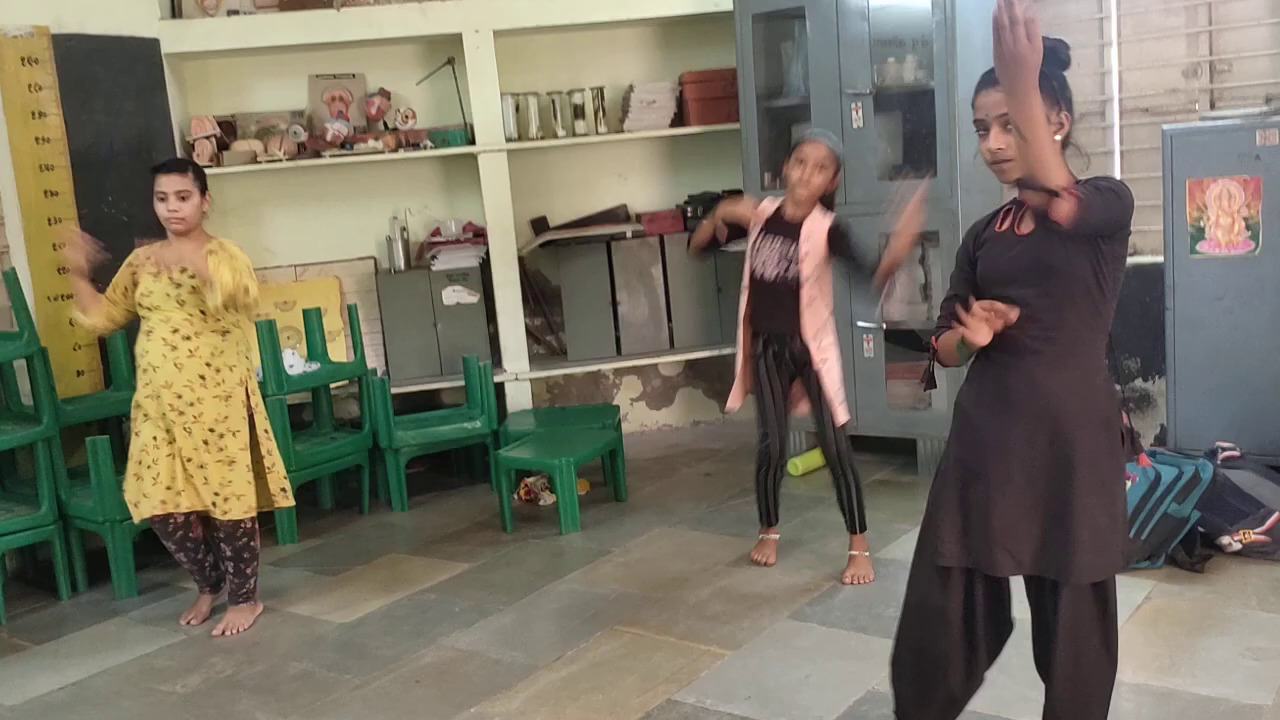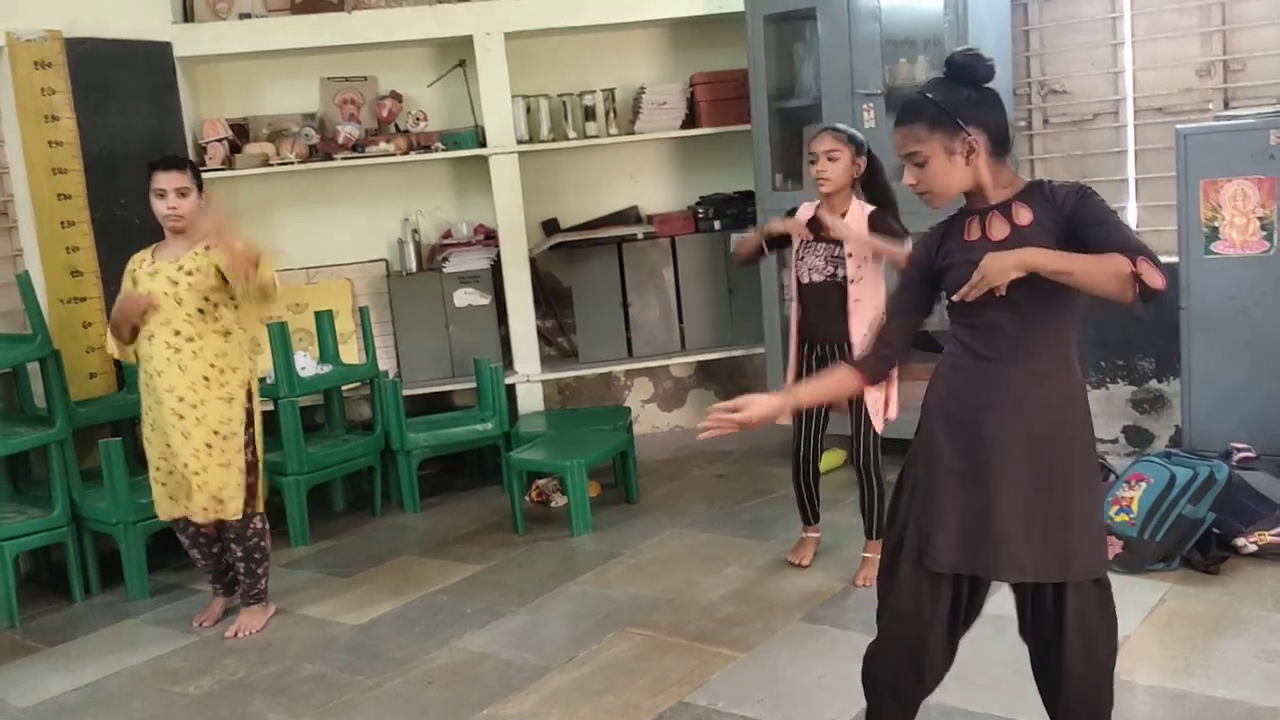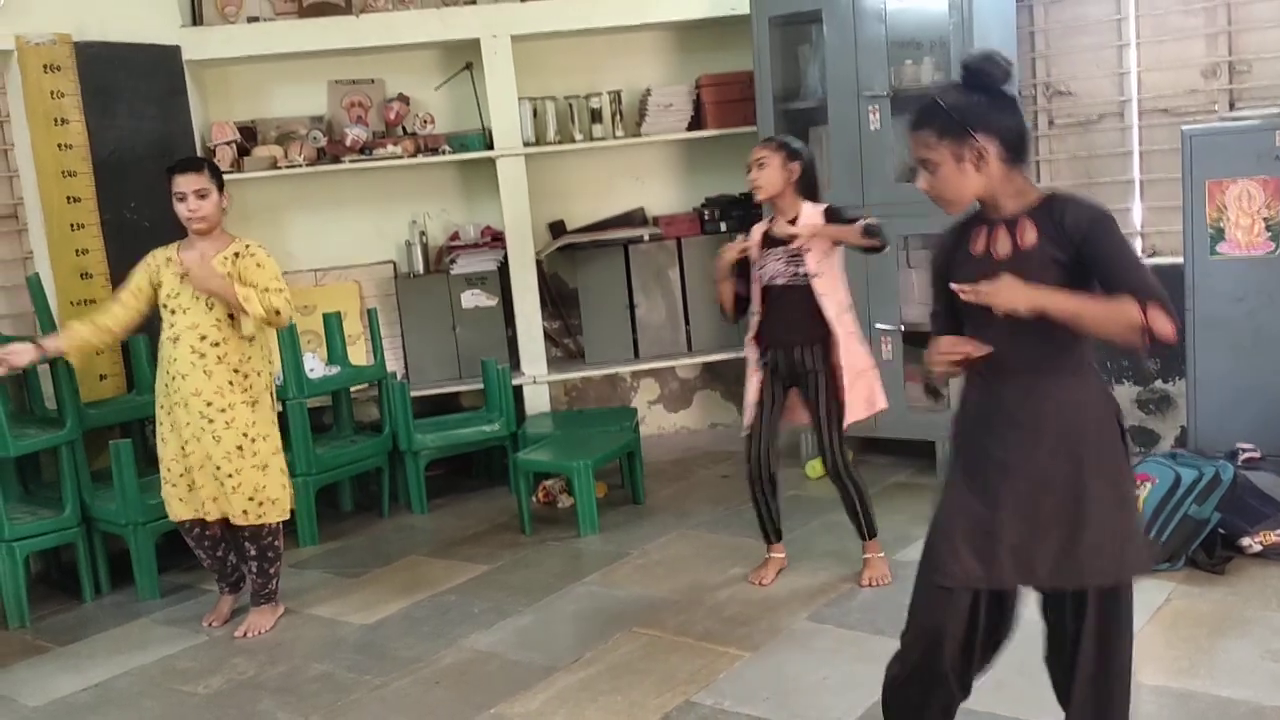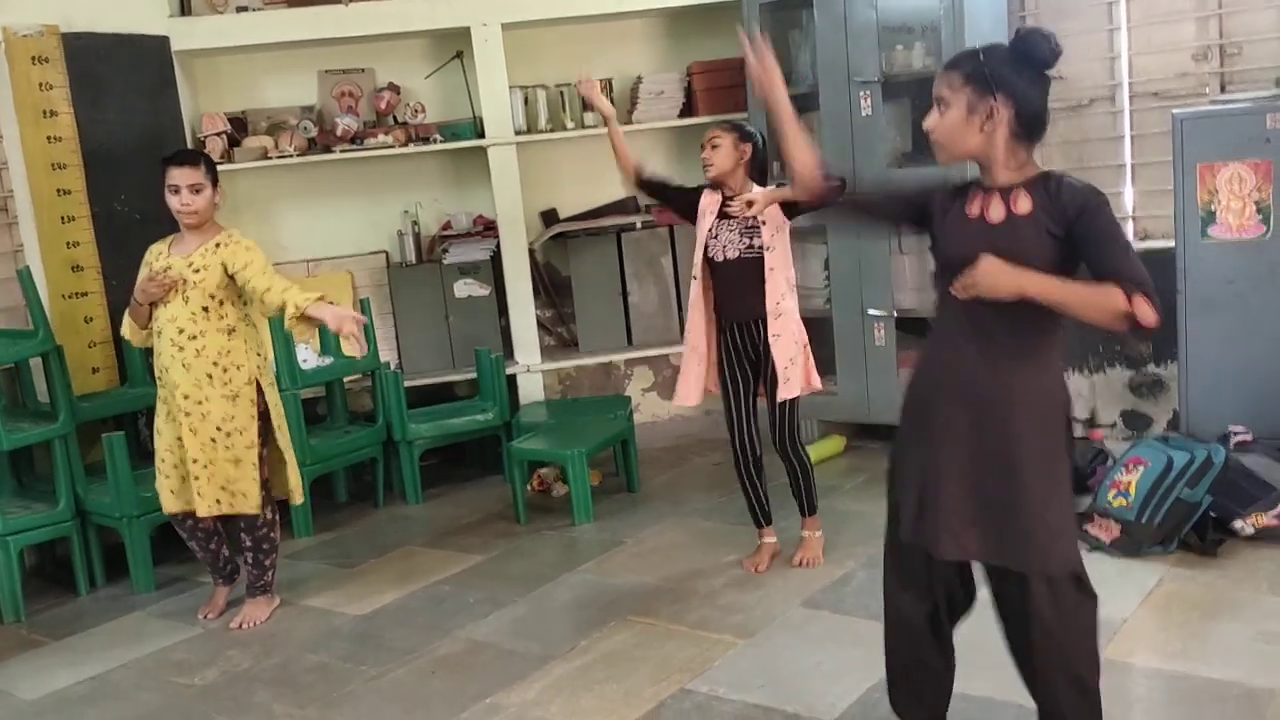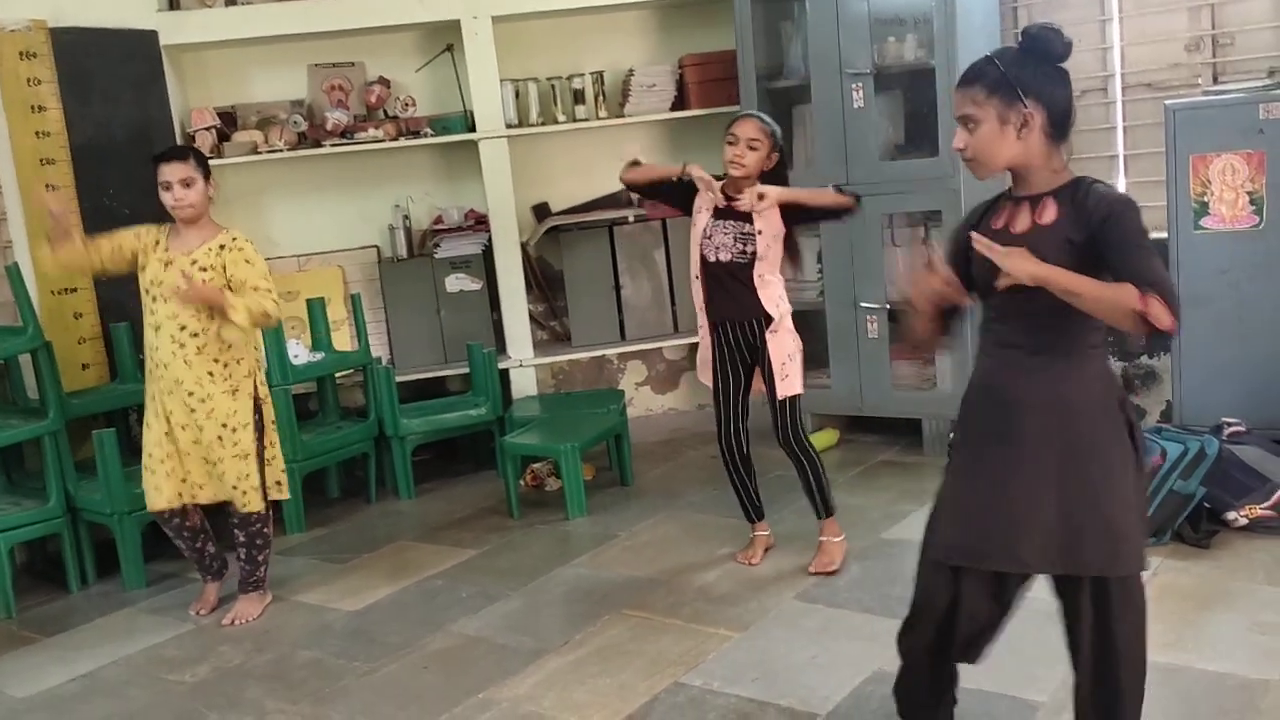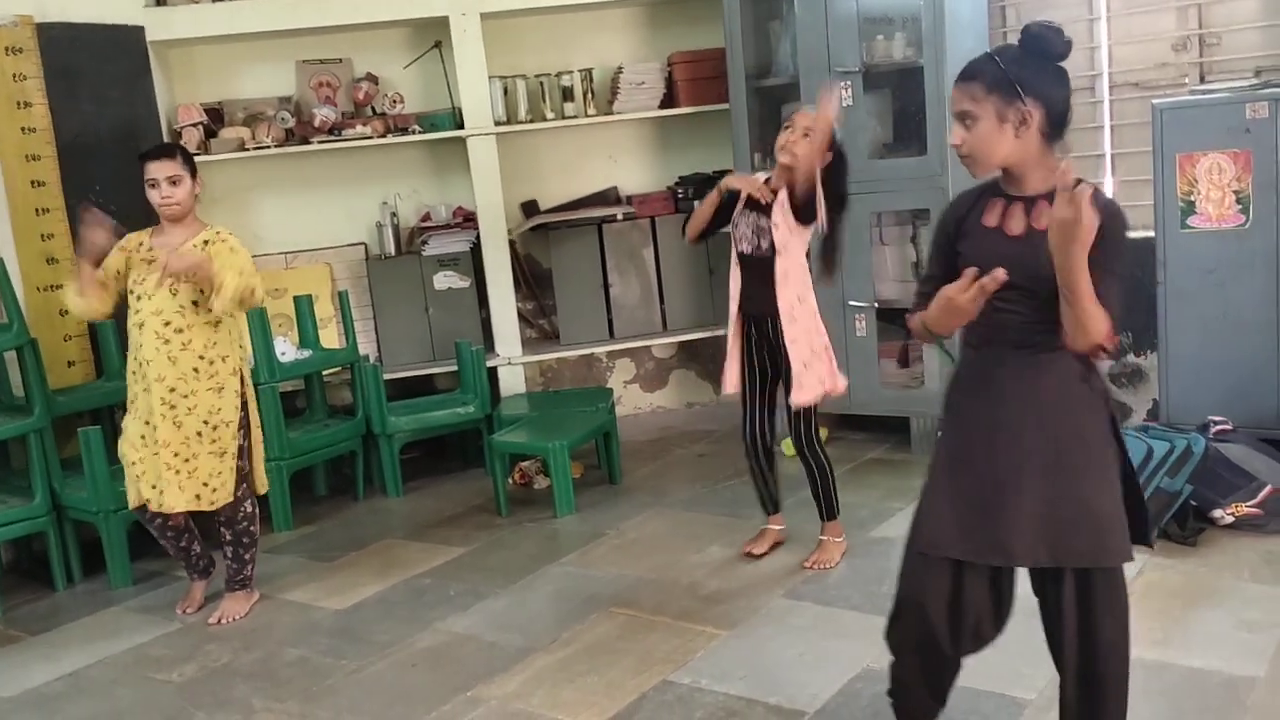
dt=0.5s
person 1, frame 1
left shoulder: (1103, 200)
right shoulder: (982, 232)
left elbow: (1066, 211)
right elbow: (943, 347)
left wrist: (1029, 76)
right wrist: (963, 331)
left hip: (1073, 436)
right hip: (983, 433)
left knee: (1074, 629)
right knee: (938, 618)
person 1, frame 2
left shoulder: (1065, 206)
right shoulder: (937, 245)
left elbow: (1147, 277)
right elbow: (876, 359)
left wrist: (1031, 258)
right wrist: (780, 402)
left hip: (1047, 434)
right hip: (955, 438)
left knee: (1070, 619)
right knee: (914, 617)
person 1, frame 3
left shoulder: (1077, 222)
right shoulder: (953, 248)
left elbow: (1157, 322)
left wrist: (1034, 298)
right wrist: (939, 356)
left hip: (1076, 453)
right hip: (985, 455)
left knee: (1093, 629)
right knee: (942, 622)
person 1, frame 4
left shoulder: (1070, 202)
right shoulder: (943, 202)
left elbow: (1140, 307)
left wrist: (1021, 280)
right wrist: (775, 91)
left hip: (1019, 431)
right hip: (936, 426)
left knee: (1045, 606)
right knee: (917, 600)
person 1, frame 5
left shoulder: (1101, 209)
right shoulder: (981, 221)
left elbow: (1157, 314)
right elbow: (927, 333)
left wrist: (1038, 270)
right wrist: (923, 300)
left hip: (1081, 440)
right hip: (990, 435)
left knee: (1102, 615)
right knee: (943, 600)
person 1, frame 6
left shoulder: (1094, 215)
right shoulder: (964, 214)
left elbow: (1091, 342)
right elbow: (921, 317)
left wrist: (1070, 256)
right wrist: (935, 319)
left hip: (1067, 437)
right hip: (976, 428)
left knee: (1085, 612)
right knee: (930, 597)
person 2, frame 1
left shoulder: (223, 255)
right shoulder: (141, 260)
left elbow: (243, 299)
right elbow: (98, 318)
left wrist: (193, 265)
right wrist: (80, 274)
left hip: (216, 400)
right hip: (158, 404)
left knee: (228, 497)
right knee: (163, 505)
left ankle: (245, 597)
right ankle: (209, 585)
person 2, frame 2
left shoulder: (218, 253)
right shoulder: (139, 265)
left elbow: (260, 287)
right elbow: (122, 346)
left wrist: (223, 235)
right wrist: (121, 317)
left hip: (220, 400)
right hip: (164, 406)
left knee: (233, 498)
right knee: (185, 507)
left ankle: (256, 598)
right ankle: (223, 588)
person 2, frame 3
left shoulder: (248, 256)
right shoulder: (159, 262)
left elbow: (280, 309)
right elbow: (110, 321)
left wrist: (219, 286)
right wrist: (39, 347)
left hip: (239, 401)
right hip: (181, 405)
left knee: (252, 498)
right knee: (192, 505)
left ankle: (266, 599)
right ankle: (230, 586)
person 2, frame 4
left shoulder: (233, 248)
right shoulder: (155, 256)
left elbow: (271, 286)
right elbow: (138, 334)
left wrist: (326, 311)
right wrist: (140, 300)
left hip: (230, 394)
right hip: (175, 400)
left knee: (246, 490)
right knee: (182, 499)
left ankle: (262, 590)
right ankle: (223, 578)
person 2, frame 5
left shoulder: (232, 247)
right shoulder: (149, 242)
left elbow: (267, 307)
right elbow: (86, 254)
left wrist: (213, 297)
right wrist: (59, 228)
left hip: (226, 392)
right hip: (167, 394)
left knee: (242, 488)
right knee: (168, 499)
left ankle: (254, 586)
right ankle: (212, 574)
person 2, frame 6
left shoulder: (218, 243)
right shoulder: (134, 247)
left elbow: (248, 291)
right elbow: (90, 302)
left wrist: (197, 269)
right wrist: (90, 255)
left hip: (212, 389)
right hip: (152, 395)
left knee: (228, 486)
right knee: (151, 496)
left ankle: (241, 584)
right ankle: (199, 573)
person 3, frame 1
left shoulder: (828, 229)
right shoulder: (760, 213)
left elbow: (872, 276)
right elbow: (697, 244)
left wrist: (904, 236)
right wrist: (721, 216)
left hip: (813, 347)
right hip: (767, 346)
left knee: (836, 449)
right knee: (770, 447)
left ankle: (860, 547)
right ankle: (769, 530)
person 3, frame 2
left shoulder: (873, 219)
right shoulder: (800, 219)
left elbow: (913, 259)
right elbow: (741, 255)
left wrist: (854, 234)
right wrist: (771, 229)
left hip: (859, 350)
right hip: (812, 350)
left knee: (865, 455)
right knee: (803, 452)
left ankle: (873, 551)
right ankle: (810, 530)
person 3, frame 3
left shoulder: (825, 221)
right shoulder: (755, 238)
left elbow: (875, 240)
right elbow: (731, 309)
left wrist: (812, 230)
right wrist: (726, 264)
left hip: (818, 354)
right hip: (770, 358)
left knee: (835, 460)
right knee: (758, 460)
left ankle: (872, 550)
right ankle: (775, 551)
person 3, frame 4
left shoulder: (776, 202)
right shoulder: (702, 203)
left elbow: (828, 184)
right elbow: (638, 177)
right wrist: (606, 115)
left hip: (775, 333)
right hip: (728, 337)
left knee: (785, 438)
right knee: (742, 444)
left ankle: (811, 529)
right ankle: (766, 536)
person 3, frame 5
left shoulder: (776, 202)
right shoulder: (700, 196)
left elbow: (846, 203)
right elbow: (631, 176)
left wrist: (781, 195)
right wrist: (686, 171)
left hip: (769, 328)
right hip: (724, 334)
left knee: (791, 435)
right knee: (730, 439)
left ankle: (831, 531)
right ankle: (760, 530)
person 3, frame 6
left shoulder: (808, 194)
right shoulder: (748, 190)
left elbow: (801, 182)
right elbow: (692, 232)
left wrist: (825, 124)
right wrist: (723, 185)
left hip: (794, 328)
right hip: (752, 329)
left knee: (804, 437)
right knee: (755, 434)
left ankle: (833, 532)
right ankle: (773, 522)
